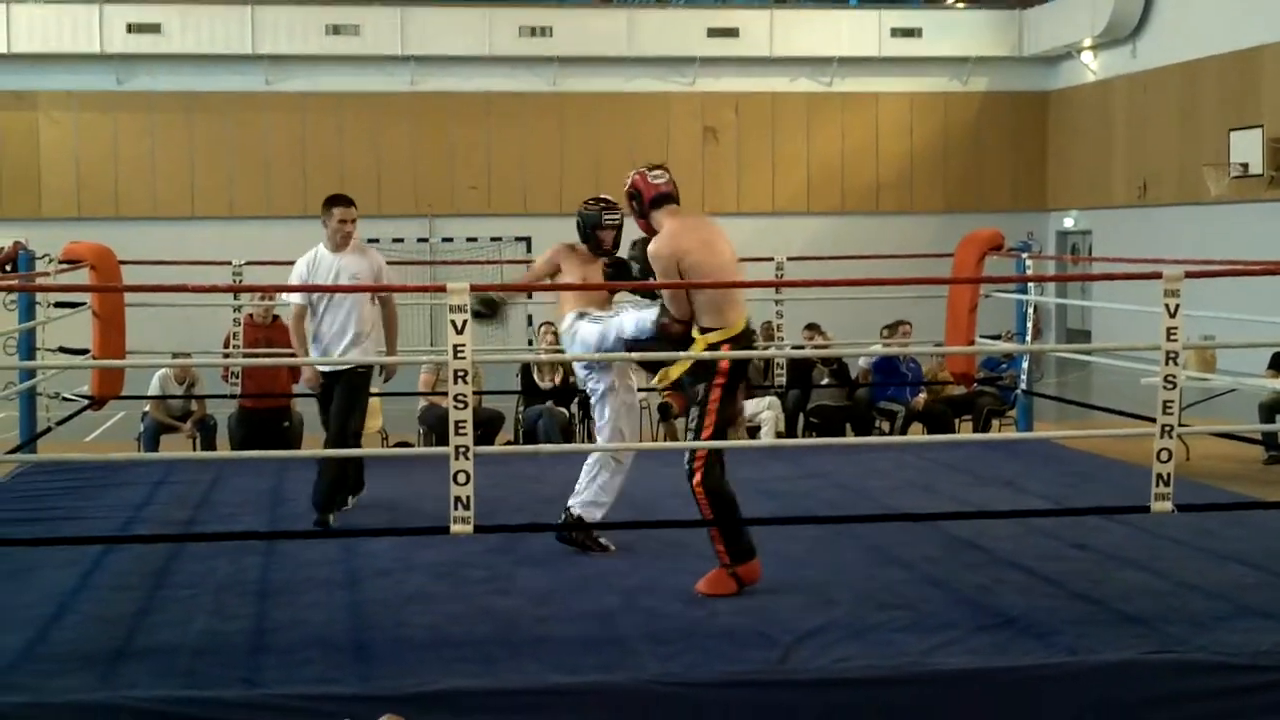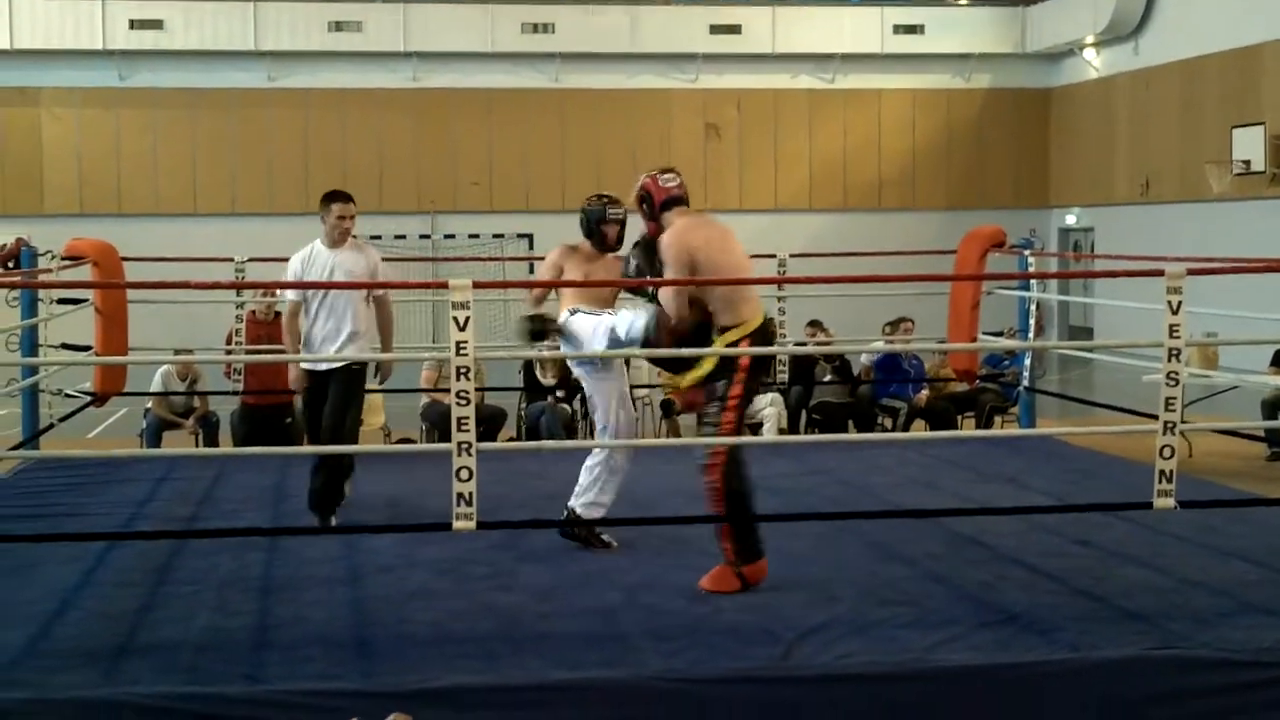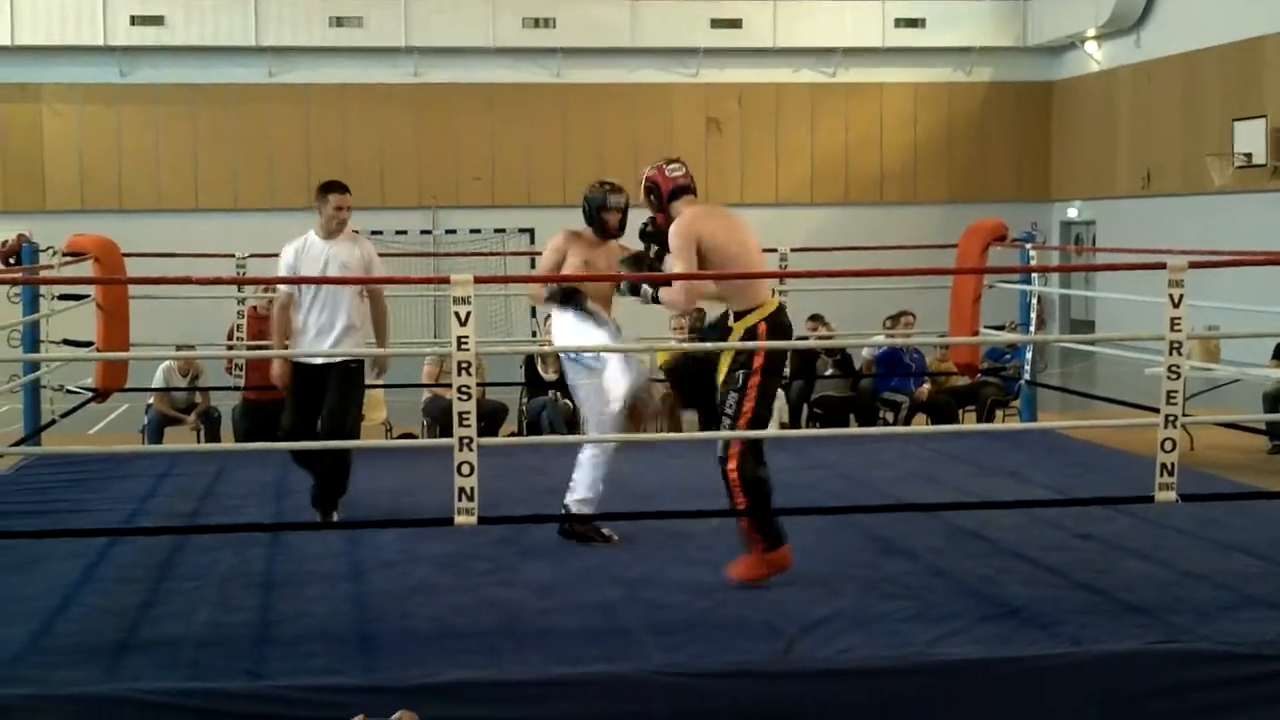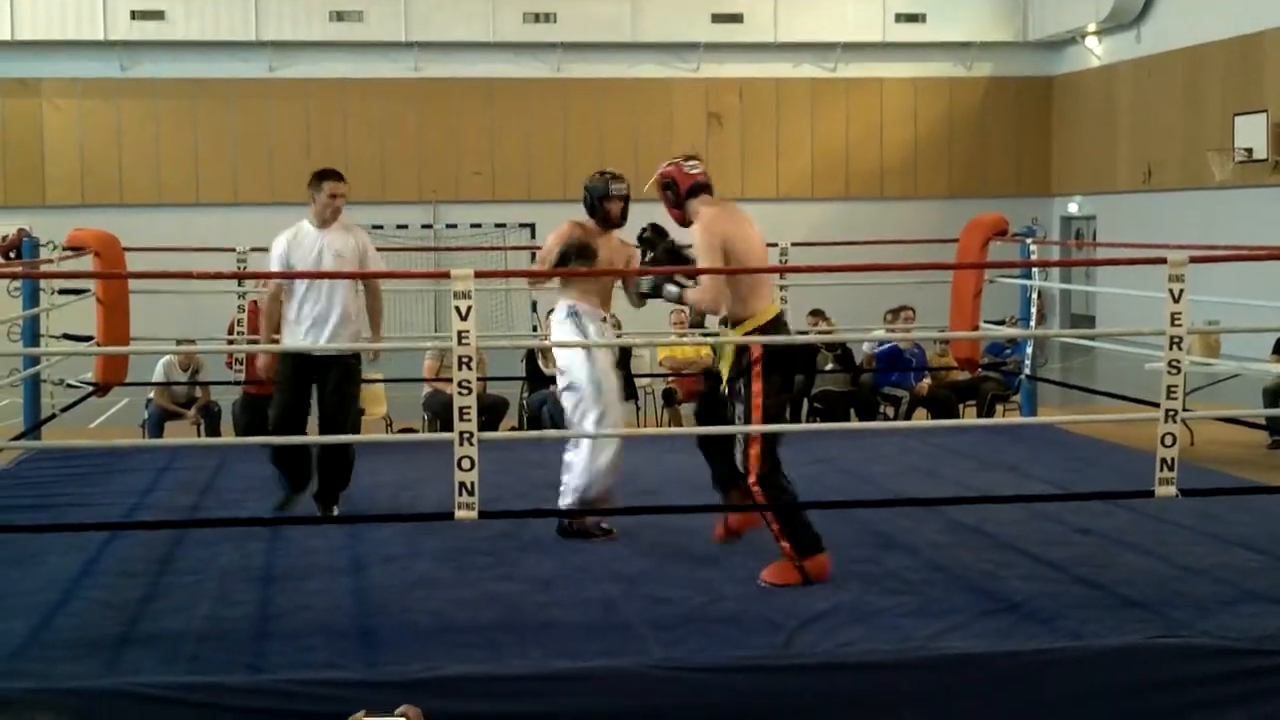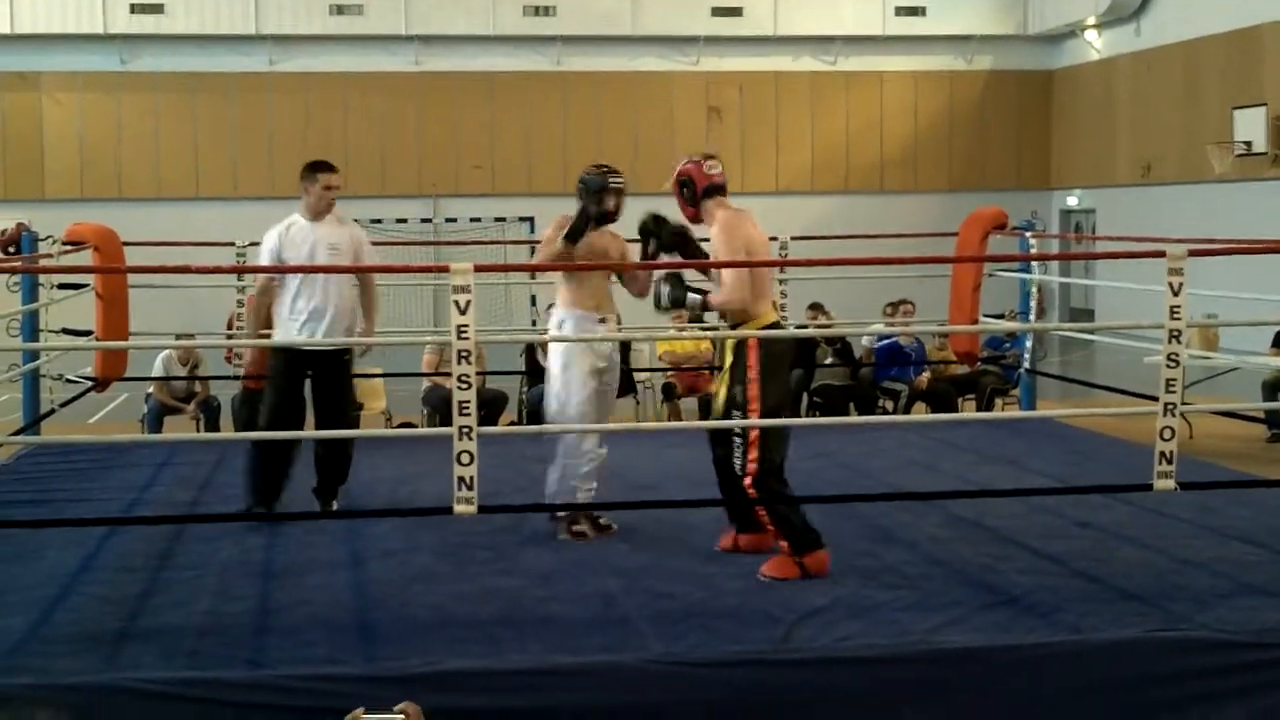
dt=0.1s
person 1, frame 1
left shoulder: (663, 244)
right shoulder: (701, 222)
left elbow: (680, 313)
left wrist: (656, 281)
left hip: (723, 351)
right hip: (734, 336)
left knee: (702, 466)
left ankle: (739, 563)
person 1, frame 2
left shoulder: (673, 239)
right shoulder: (710, 224)
left elbow: (677, 313)
left wrist: (649, 277)
right wrist: (653, 269)
left hip: (741, 347)
right hip: (749, 331)
left knee: (719, 460)
right knee: (661, 340)
left ankle: (745, 562)
person 1, frame 3
left shoulder: (684, 227)
right shoulder: (717, 213)
left elbow: (681, 301)
left wrist: (641, 286)
right wrist: (663, 254)
left hip: (758, 335)
right hip: (762, 322)
left knee: (738, 453)
left ankle: (769, 548)
person 1, frame 4
left shoulder: (706, 228)
right shoulder: (731, 213)
left elbow: (712, 302)
left wrist: (664, 287)
left hip: (756, 343)
right hip: (760, 331)
left knee: (756, 458)
right knee: (711, 418)
left ankle: (807, 557)
right ankle: (741, 505)
person 1, frame 5
left shoulder: (722, 229)
right shoulder: (735, 220)
left elbow: (736, 300)
left wrist: (686, 296)
right wrist: (685, 247)
left hip: (756, 350)
right hip: (749, 344)
left knee: (754, 463)
right knee: (724, 442)
left ankle: (806, 553)
right ankle: (750, 529)
person 2, frame 1
left shoulder: (614, 266)
right shoulder: (562, 254)
left elbow: (644, 291)
right elbow: (524, 282)
left wrist: (631, 277)
right wrist: (497, 301)
left hip: (608, 352)
right hip: (584, 332)
left knee: (619, 444)
right knee: (633, 322)
left ankle: (577, 520)
person 2, frame 2
left shoulder: (619, 265)
right shoulder: (566, 255)
right elbow: (534, 298)
right wrist: (536, 320)
left hip: (606, 347)
right hip: (578, 330)
left knee: (615, 440)
right knee: (632, 324)
left ankle: (580, 516)
person 2, frame 3
left shoulder: (623, 254)
right shoulder: (567, 241)
right elbow: (535, 287)
right wrist: (557, 293)
left hip: (600, 329)
right hip: (573, 322)
left knee: (603, 430)
right knee: (621, 355)
left ankle: (577, 512)
right ankle: (630, 399)
person 2, frame 4
left shoulder: (625, 251)
right shoulder: (571, 232)
right elbow: (532, 273)
right wrist: (563, 258)
left hip: (600, 330)
right hip: (573, 322)
left knee: (595, 425)
right knee: (600, 408)
left ankle: (576, 509)
right ankle: (586, 495)
person 2, frame 5
left shoulder: (617, 243)
right shoulder: (566, 226)
left elbow: (639, 290)
right elbow: (539, 261)
right wrist: (574, 230)
left hip: (605, 331)
right hip: (572, 328)
left knee: (598, 427)
right knee: (574, 422)
left ankle: (582, 503)
right ankle: (564, 508)
person 3, frame 1
left shoulder: (371, 260)
right shoulder: (307, 264)
left elbow: (387, 307)
right elbow: (297, 318)
left wrist: (392, 353)
right wrist: (305, 363)
left hip: (357, 361)
right hip: (322, 363)
left knee: (341, 434)
right knee: (338, 434)
left ankle: (325, 505)
right ankle: (352, 485)
person 3, frame 2
left shoulder: (368, 257)
right shoulder: (302, 261)
left elbow: (382, 306)
right elbow: (291, 315)
left wrist: (387, 354)
right wrist: (293, 363)
left hip: (350, 359)
right hip: (312, 363)
left knee: (336, 433)
right knee: (319, 434)
left ankle: (325, 505)
right ankle: (340, 477)
person 3, frame 3
left shoulder: (362, 249)
right shoulder: (295, 251)
left elbow: (376, 300)
right elbow: (282, 307)
left wrist: (382, 347)
right wrist: (278, 357)
left hip: (346, 356)
right hip: (303, 356)
left knee: (338, 432)
right knee: (295, 429)
left ankle: (328, 501)
right ankle: (325, 477)
person 3, frame 4
left shoulder: (357, 239)
right shoulder: (288, 241)
left elbow: (372, 290)
right elbow: (273, 297)
left wrist: (375, 335)
right wrist: (265, 348)
left hip: (342, 348)
right hip: (296, 348)
left knee: (338, 426)
right knee: (282, 422)
left ankle: (329, 496)
right ankle: (296, 482)
person 3, frame 5
left shoulder: (350, 233)
right shoulder: (280, 235)
left elbow: (366, 282)
right elbow: (262, 291)
left wrist: (368, 323)
right wrist: (252, 341)
left hip: (336, 344)
right hip: (288, 343)
left knee: (336, 424)
right knee: (274, 420)
left ankle: (328, 491)
right ankle: (264, 494)
